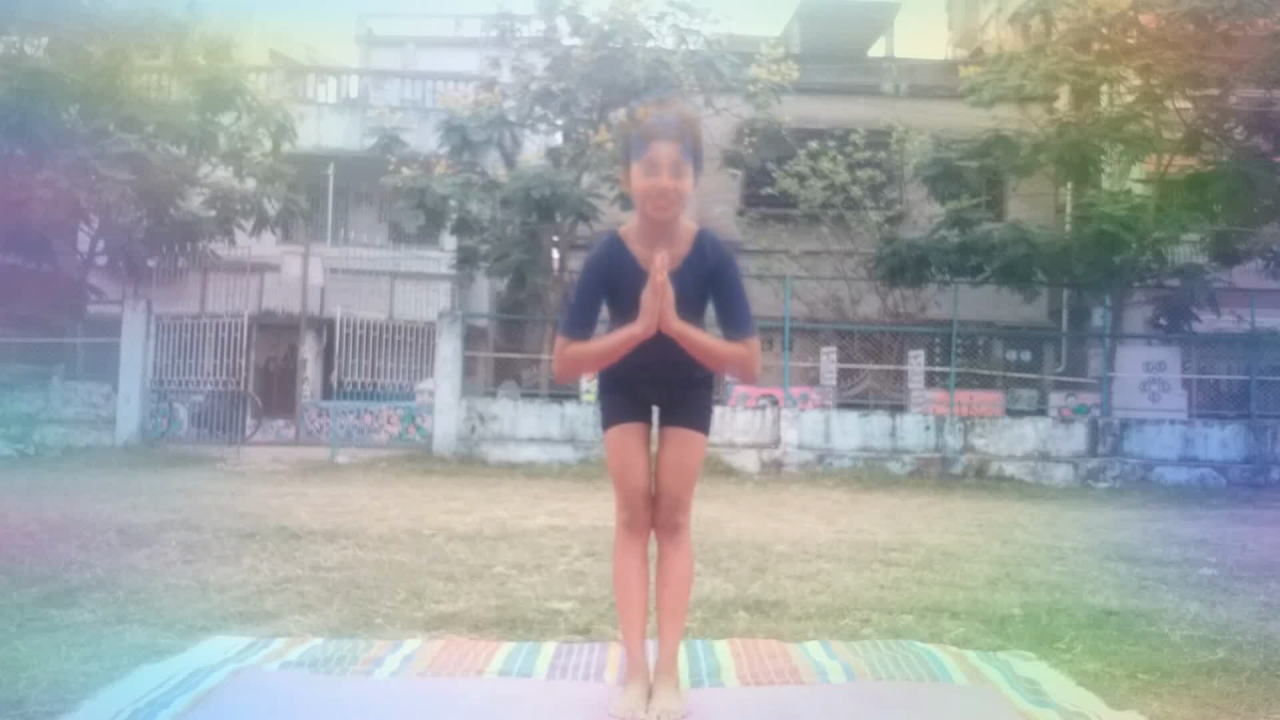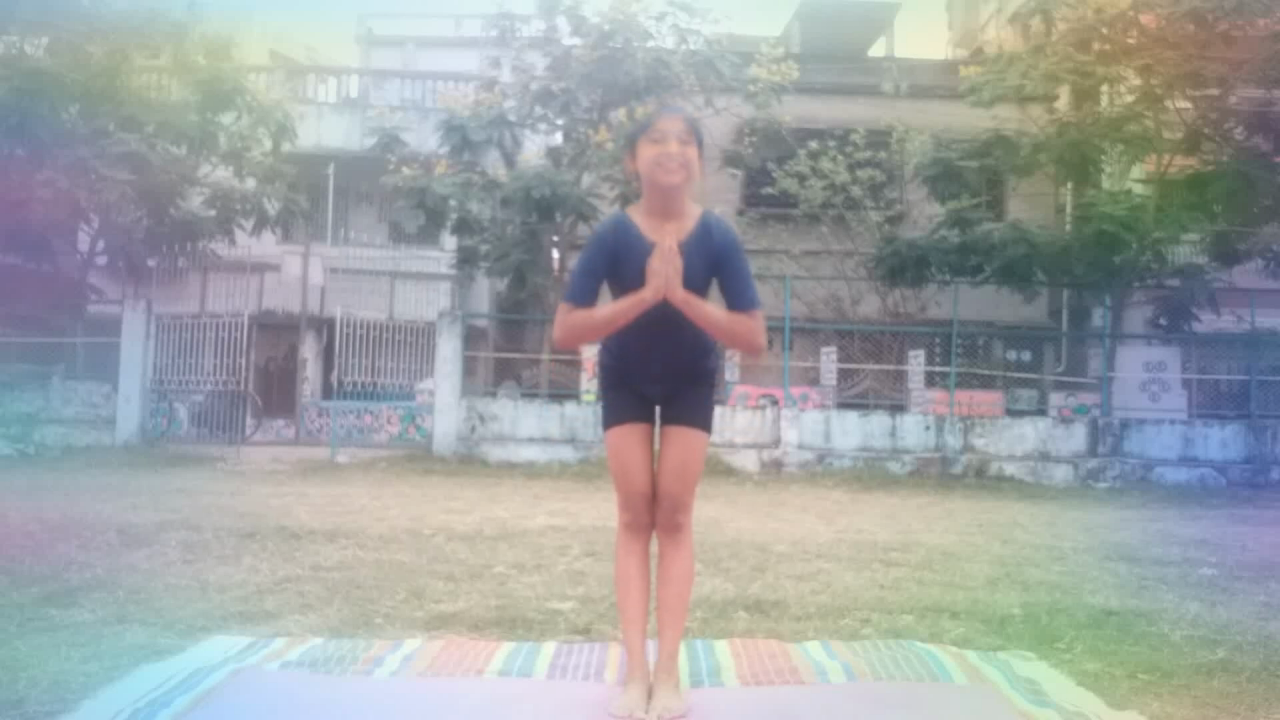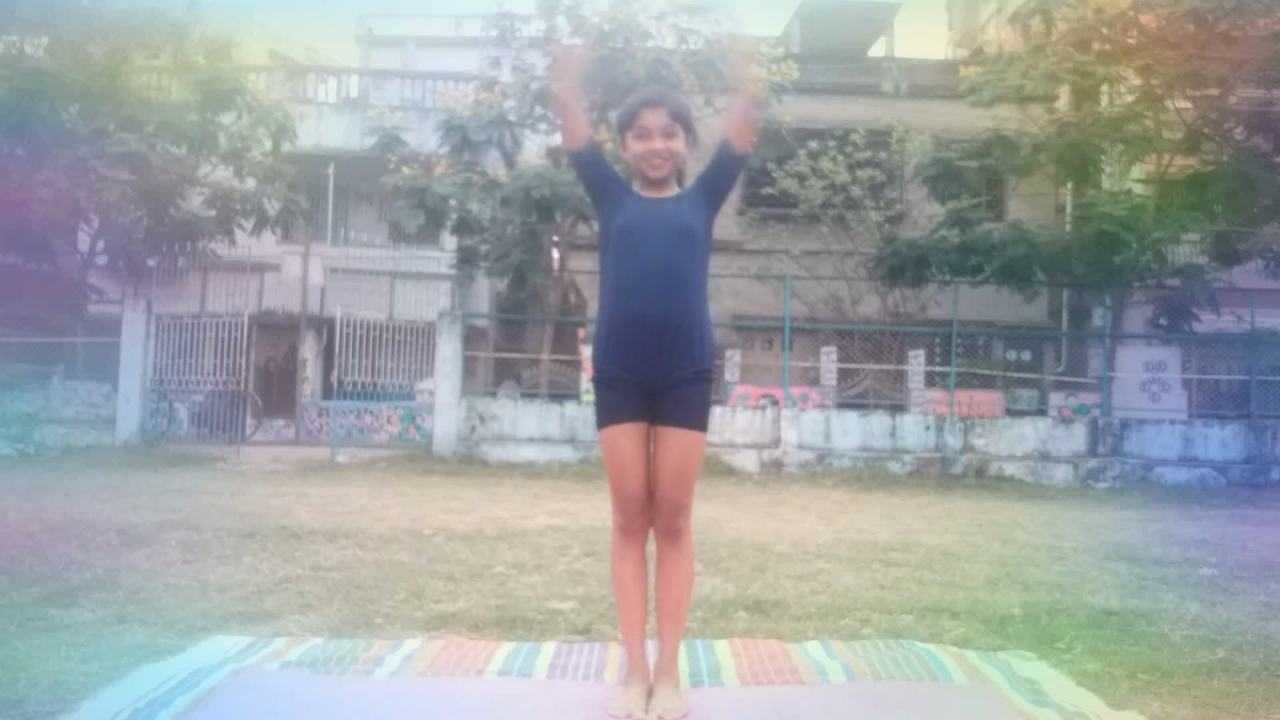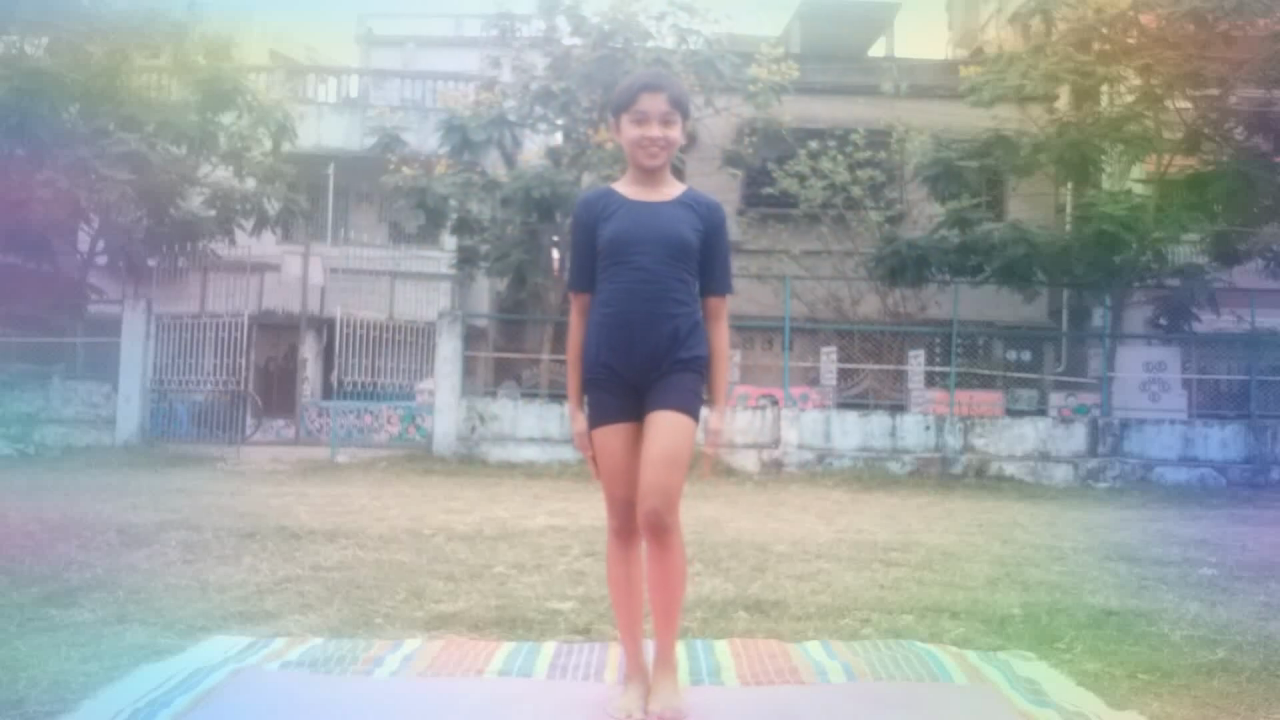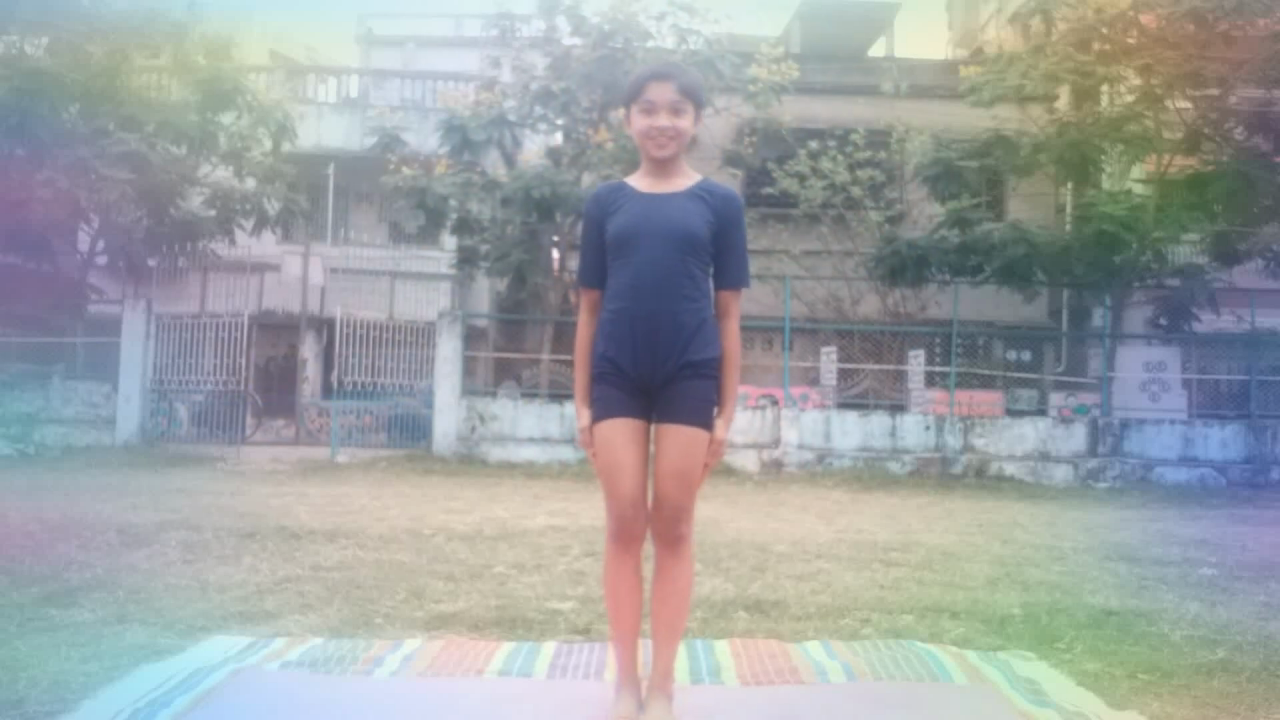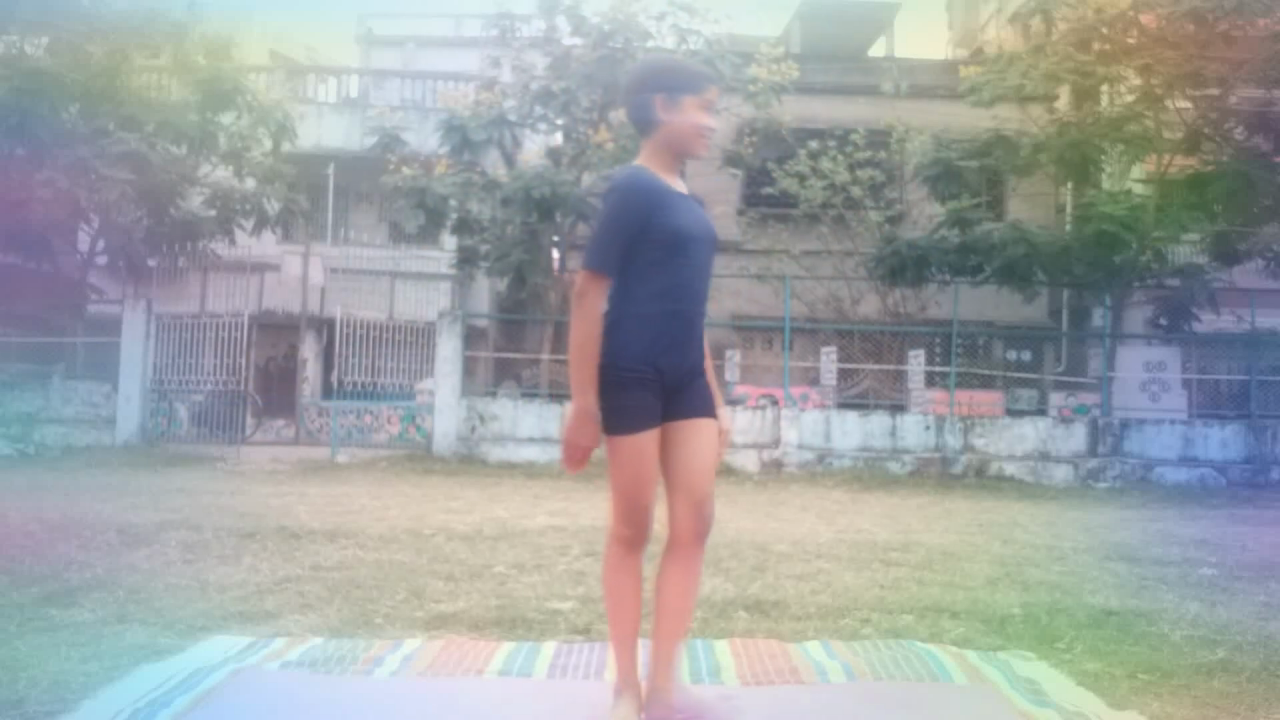
dt=0.7s
person 1, frame 1
left shoulder: (713, 253)
right shoulder: (608, 253)
left elbow: (748, 364)
right elbow: (564, 362)
left wrist: (675, 325)
right wrist: (640, 326)
left hip: (689, 386)
right hip: (623, 385)
left knee: (672, 515)
right knee: (632, 514)
right ankle: (633, 670)
person 1, frame 2
left shoulder: (717, 236)
right shoulder: (613, 234)
left elbow: (754, 338)
right elbow: (564, 332)
left wrist: (681, 294)
right wrist: (646, 294)
left hip: (689, 381)
right hip: (625, 382)
left knee: (673, 515)
right knee: (634, 514)
left ankle: (668, 670)
right ankle: (634, 671)
person 1, frame 3
left shoulder: (702, 200)
right shoulder: (611, 197)
left elbow: (743, 124)
right elbow: (570, 112)
left hip: (686, 374)
right hip: (618, 373)
left knee: (672, 520)
right knee: (629, 520)
person 1, frame 4
left shoulder: (704, 212)
right shoulder: (594, 208)
left elbow: (716, 314)
right elbow: (580, 311)
left wrist: (720, 405)
right wrist: (574, 403)
left hip: (677, 373)
right hip: (610, 377)
left knee: (659, 515)
right knee: (622, 524)
person 1, frame 5
left shoulder: (719, 202)
right shoulder: (606, 201)
left elbow: (728, 312)
right elbow: (590, 307)
left wrist: (727, 410)
right wrist: (581, 400)
left hip: (689, 376)
right hip: (617, 376)
left knee: (673, 529)
right knee: (624, 526)
person 1, frame 6
left shoulder: (693, 201)
right shoulder: (631, 189)
right elbow: (588, 297)
left wrist: (716, 398)
right wrist: (581, 407)
left hip: (684, 378)
right hip: (630, 377)
left knee: (695, 522)
right knee: (632, 530)
